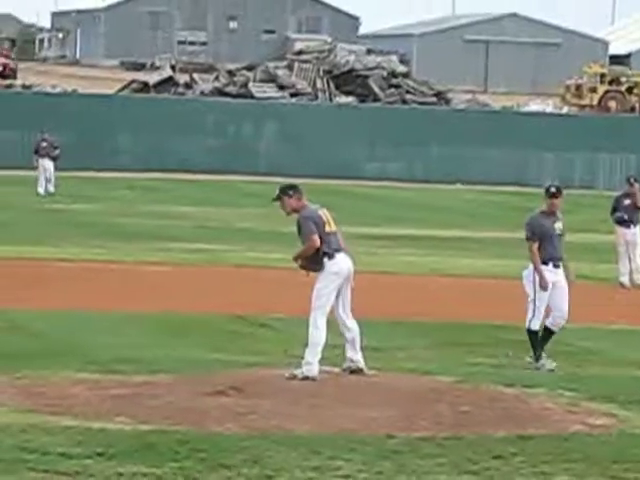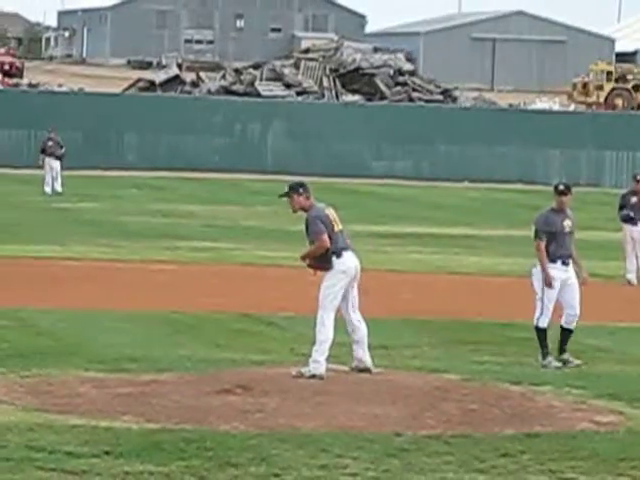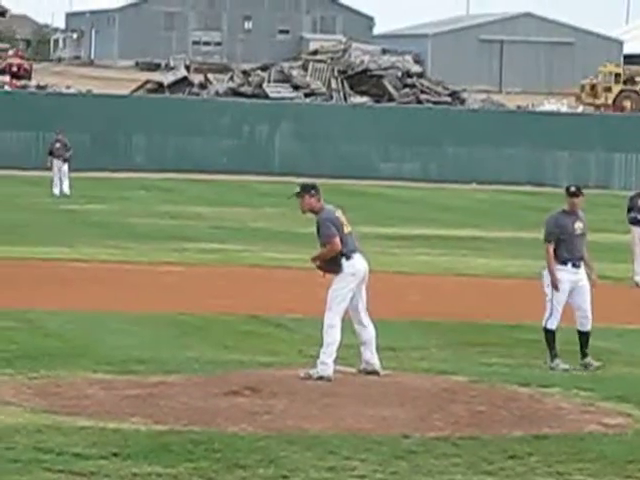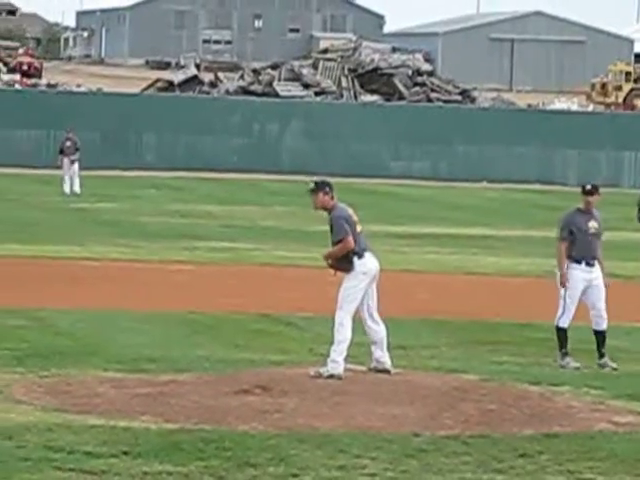
dt=0.1s
person 1, frame 1
left shoulder: (305, 216)
right shoulder: (320, 210)
left elbow: (314, 243)
left wrist: (297, 256)
left hip: (331, 266)
right hip: (345, 261)
left knee: (318, 317)
right knee: (344, 314)
left ankle: (310, 369)
right ankle: (355, 361)
person 1, frame 2
left shoulder: (313, 215)
right shoulder: (325, 209)
left elbow: (324, 243)
left wrist: (305, 255)
left hip: (339, 265)
right hip: (351, 260)
left knee: (325, 315)
right knee: (352, 314)
left ankle: (316, 367)
right ankle: (363, 361)
person 1, frame 3
left shoulder: (324, 217)
right shoulder: (333, 211)
left elbow: (336, 246)
left wrist: (316, 257)
left hip: (348, 267)
right hip: (359, 263)
left knee: (332, 317)
right knee: (360, 316)
left ankle: (324, 369)
right ankle: (371, 363)
person 1, frame 4
left shoulder: (336, 215)
right shoulder: (343, 209)
left elbow: (348, 244)
left wrist: (328, 255)
right wrist: (335, 256)
left hip: (359, 266)
right hip: (369, 262)
left knee: (343, 316)
right knee: (371, 315)
left ankle: (335, 366)
right ankle: (382, 361)
person 2, frame 1
left shoulder: (559, 218)
right shoulder: (535, 220)
right elbow: (533, 250)
left wrist: (567, 271)
right wrist: (541, 276)
left hip: (558, 270)
right hip: (542, 271)
left knee: (561, 315)
right knee: (536, 316)
left ankle: (538, 350)
right ankle: (538, 357)
person 2, frame 2
left shoulder: (569, 215)
right shoulder: (544, 218)
left elbow: (570, 244)
right elbow: (540, 247)
left wrist: (581, 269)
right wrist: (546, 272)
left hip: (568, 268)
right hip: (551, 269)
left knee: (573, 313)
right knee: (544, 313)
left ankle: (563, 353)
right ankle: (545, 356)
person 2, frame 3
left shoulder: (581, 217)
right shoulder: (555, 220)
left elbow: (582, 247)
right elbow: (549, 249)
left wrist: (591, 271)
right wrist: (552, 275)
left hip: (580, 271)
right hip: (561, 271)
left knee: (585, 315)
right knee: (553, 316)
left ankle: (585, 357)
right ankle: (553, 358)
person 2, frame 4
left shoulder: (597, 216)
right shoulder: (570, 218)
left elbow: (597, 246)
right elbow: (562, 247)
left wrist: (604, 272)
right wrist: (562, 272)
left hip: (595, 270)
right hip: (575, 270)
left knee: (600, 314)
right knee: (566, 314)
left ankle: (602, 357)
right ankle: (564, 356)
